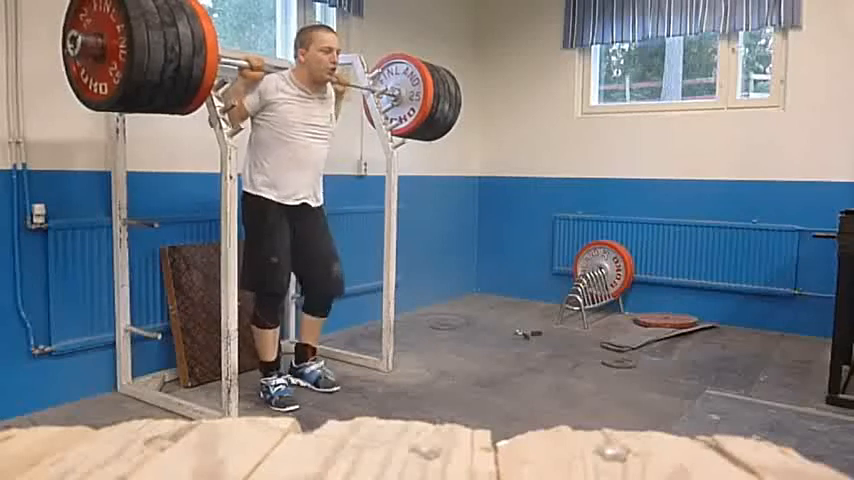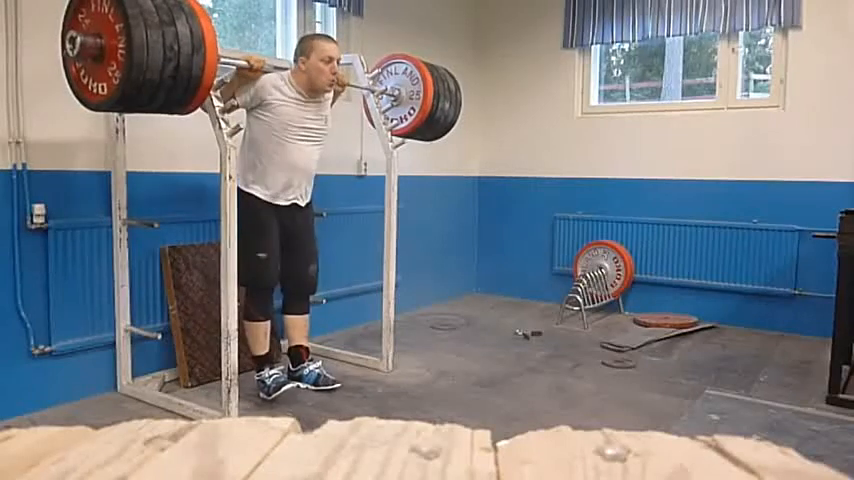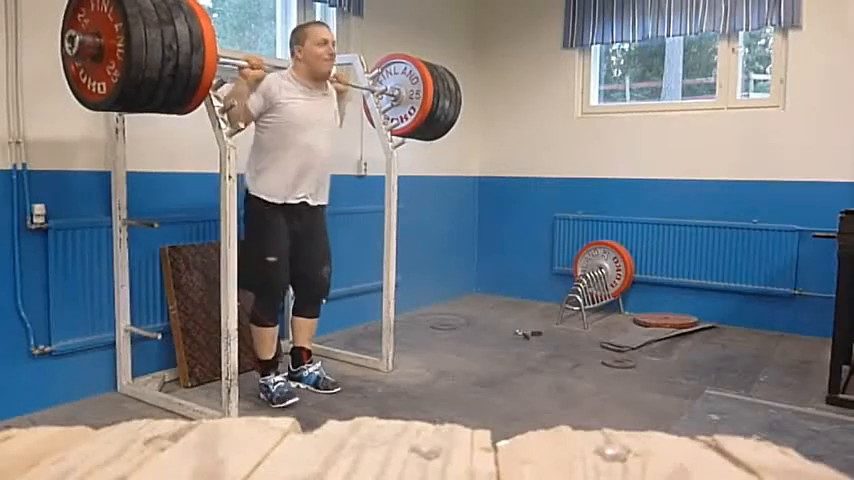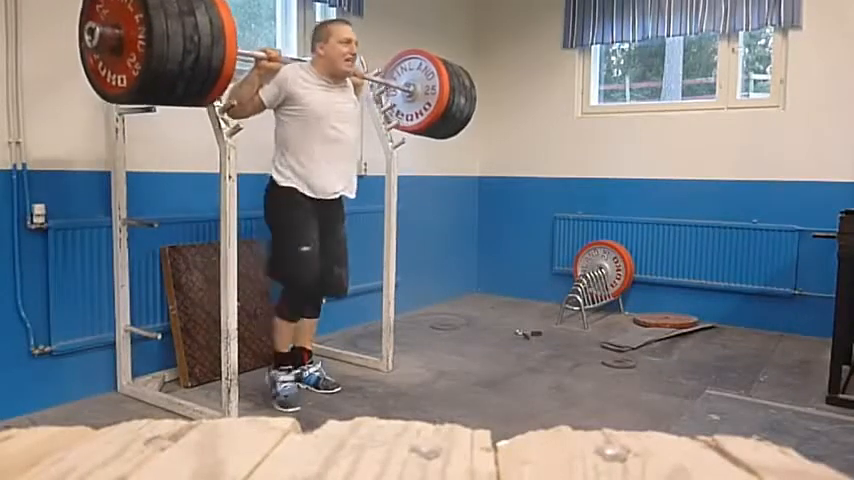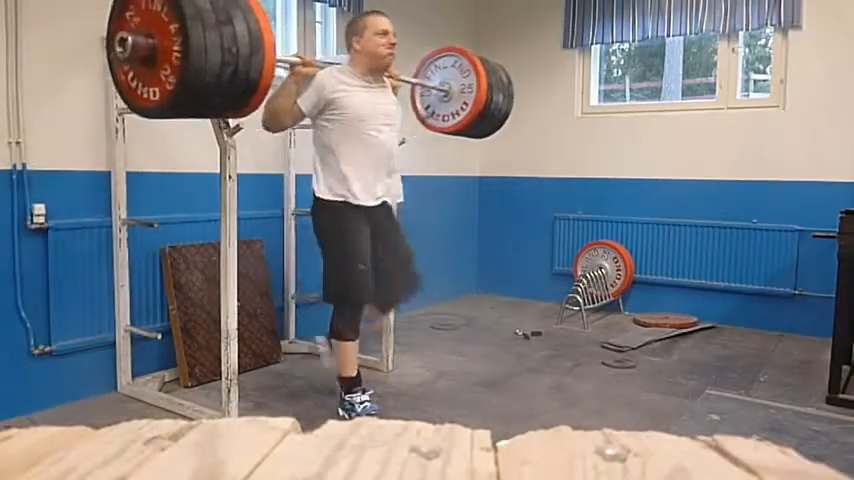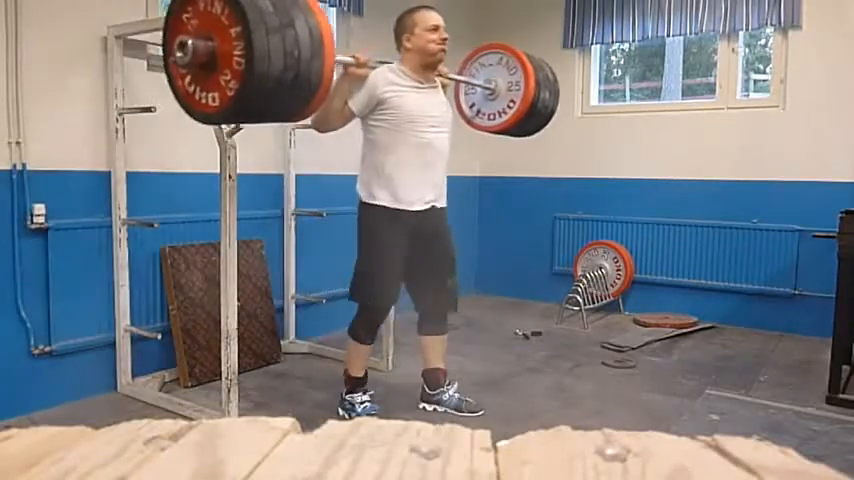
dt=0.5s
person 1, frame 1
left shoulder: (327, 94)
right shoulder: (269, 87)
right wrist: (243, 79)
left hip: (310, 204)
right hip: (268, 204)
left knee: (326, 284)
right knee: (271, 292)
left ankle: (305, 362)
right ankle: (271, 378)
person 1, frame 2
left shoulder: (324, 97)
right shoulder: (267, 86)
left wrist: (338, 92)
right wrist: (241, 75)
left hip: (299, 203)
right hip: (259, 201)
left knee: (300, 285)
right knee: (261, 286)
left ankle: (301, 363)
right ankle: (265, 370)
person 1, frame 3
left shoulder: (329, 93)
right shoulder: (273, 86)
right elbow: (226, 120)
left wrist: (341, 96)
right wrist: (245, 80)
left hip: (311, 205)
right hip: (271, 204)
left knee: (313, 287)
right knee: (271, 290)
left ankle: (302, 364)
right ankle: (269, 376)
person 1, frame 4
left shoulder: (349, 87)
right shoulder: (290, 78)
right elbow: (236, 108)
right wrist: (260, 71)
left hip: (331, 199)
right hip: (293, 195)
left knee: (318, 284)
right knee: (299, 282)
left ankle: (303, 362)
right ankle: (280, 370)
person 1, frame 5
left shoulder: (387, 88)
right shoulder: (328, 83)
right elbow: (273, 122)
right wrist: (295, 78)
left hip: (380, 203)
right hip: (340, 205)
left knee: (399, 283)
right knee: (351, 294)
left ankle: (342, 356)
right ankle: (351, 392)
person 1, frame 6
left shoulder: (438, 88)
right shoulder: (380, 82)
right elbow: (322, 122)
right wrist: (347, 78)
left hip: (431, 209)
right hip: (386, 210)
left knee: (437, 300)
right knee: (375, 304)
left ankle: (436, 388)
right ankle: (353, 393)
